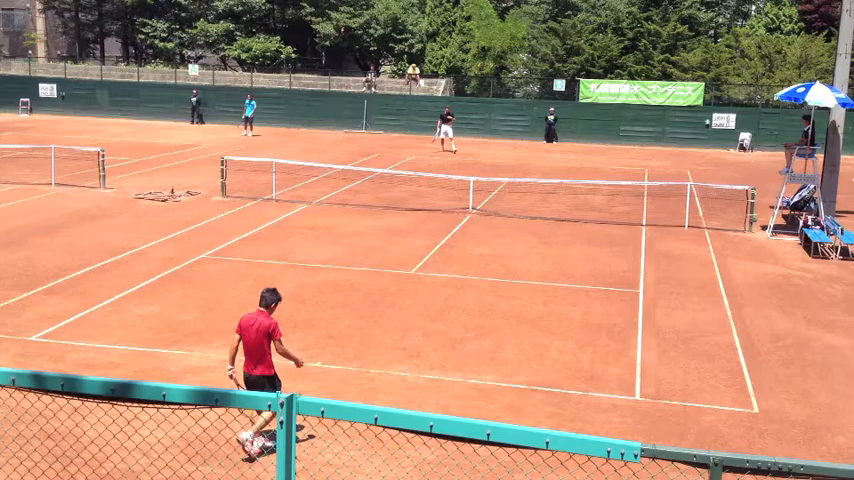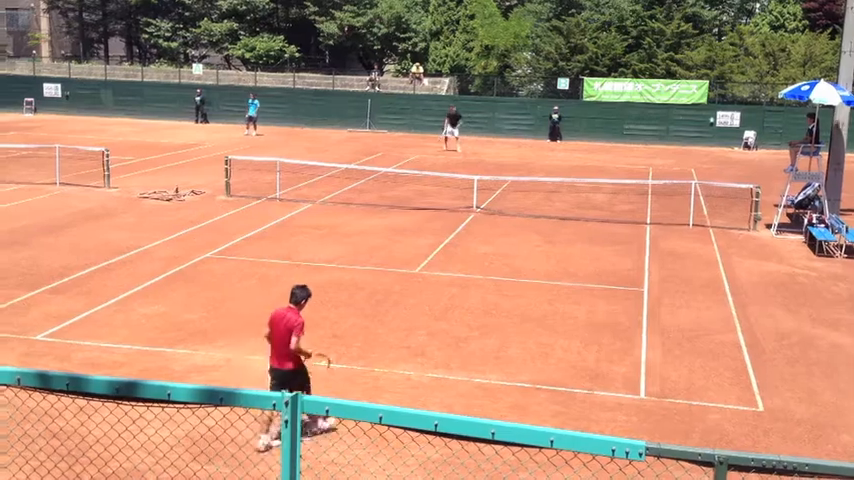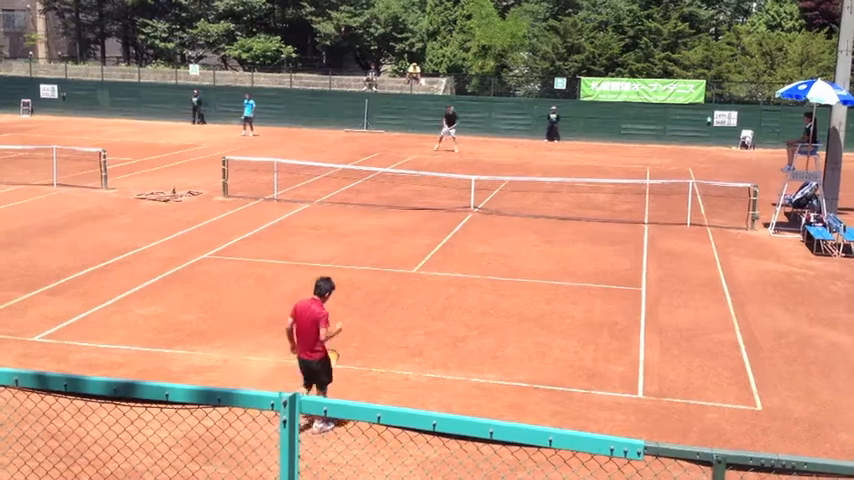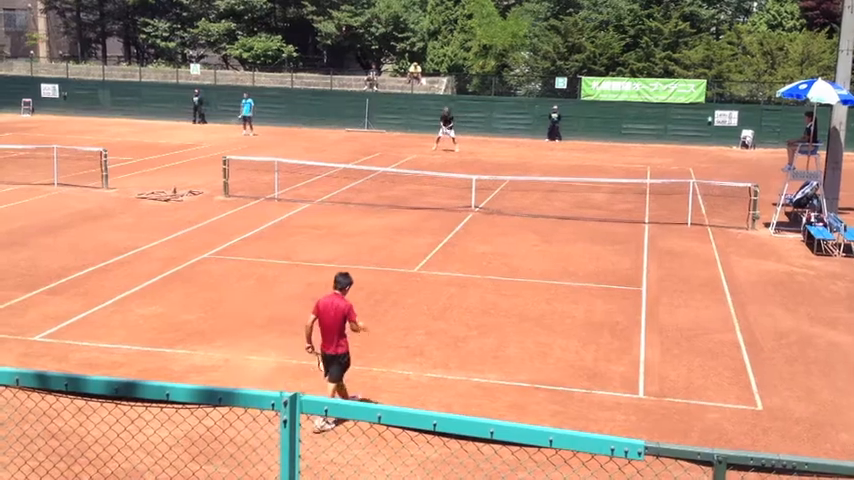
dt=0.3s
person 1, frame 1
left shoulder: (244, 319)
right shoulder: (271, 324)
left elbow: (234, 345)
right elbow: (280, 349)
left wrist: (231, 366)
right wrist: (296, 360)
left hip: (248, 373)
right hip: (265, 374)
left ankle: (257, 441)
right ankle: (248, 435)
person 1, frame 2
left shoulder: (276, 313)
right shoulder: (297, 320)
left elbow: (268, 335)
right elbow: (294, 347)
right wrist: (307, 353)
left hip: (275, 366)
right hip: (292, 367)
right knee: (306, 395)
left ankle: (264, 439)
right ankle: (315, 424)
person 1, frame 3
left shoulder: (299, 305)
right shoulder: (321, 312)
left elbow: (288, 327)
right elbow: (323, 337)
left wrist: (292, 344)
right wrist: (336, 330)
left hip: (302, 356)
right hip: (318, 357)
left knee: (307, 386)
right knee: (321, 390)
right ankle: (319, 423)
person 1, frame 4
left shoulder: (321, 301)
right shoulder: (346, 305)
left elbow: (309, 324)
right elbow: (354, 328)
left wrist: (308, 342)
right wrist: (361, 327)
left hip: (325, 350)
right hip: (340, 351)
left knee: (336, 378)
right knee: (332, 384)
right ankle: (322, 420)
